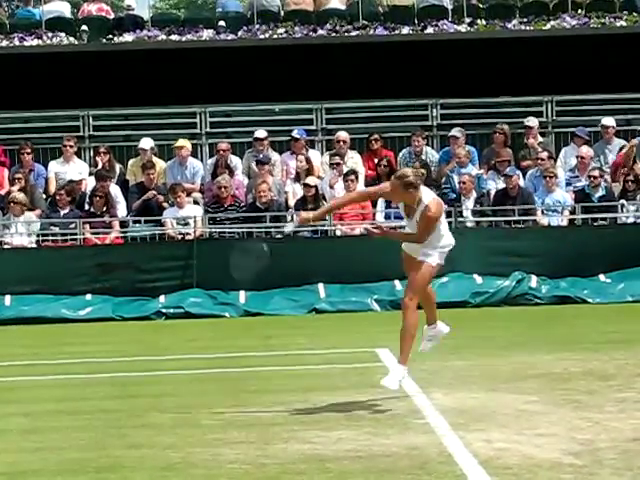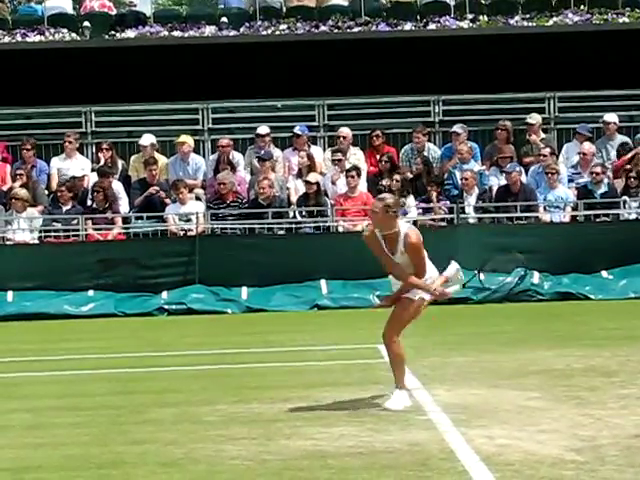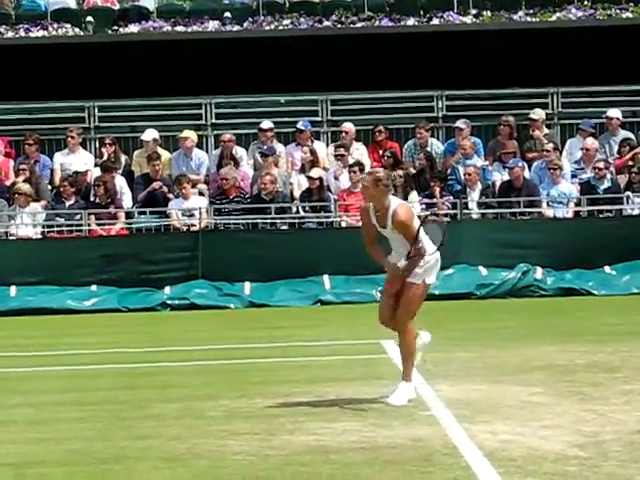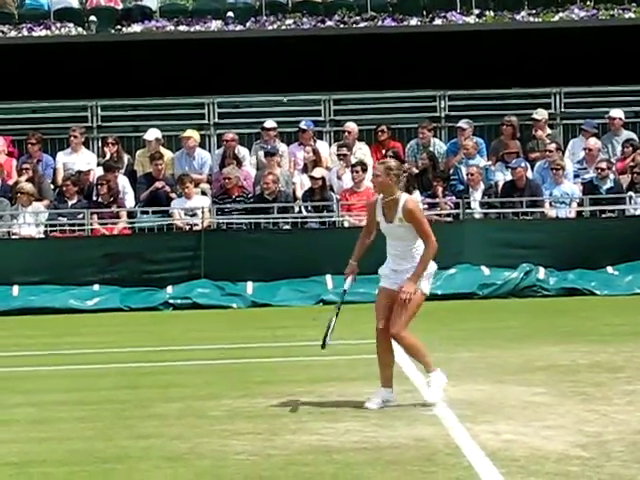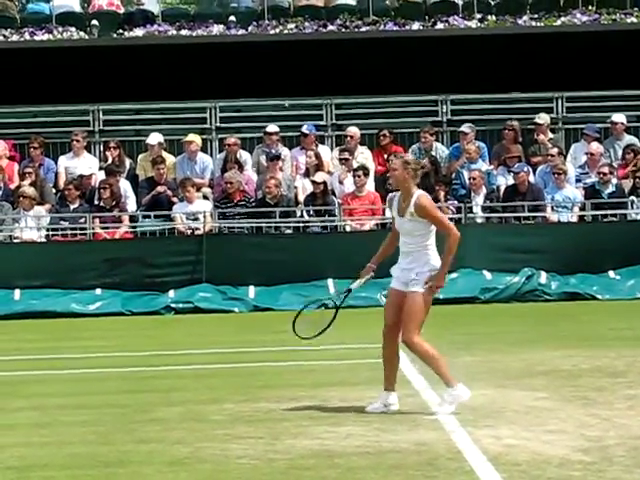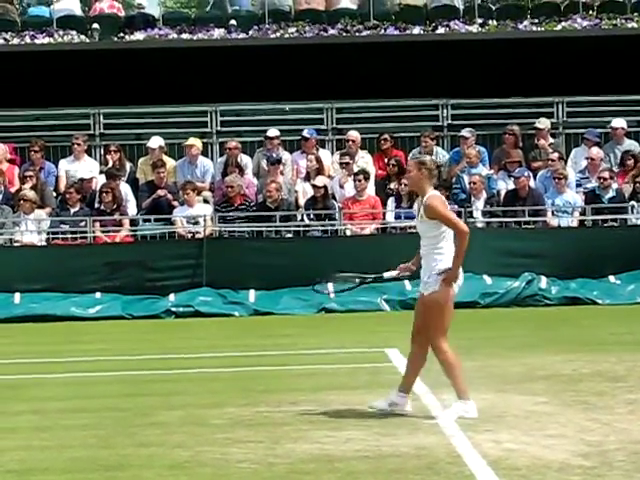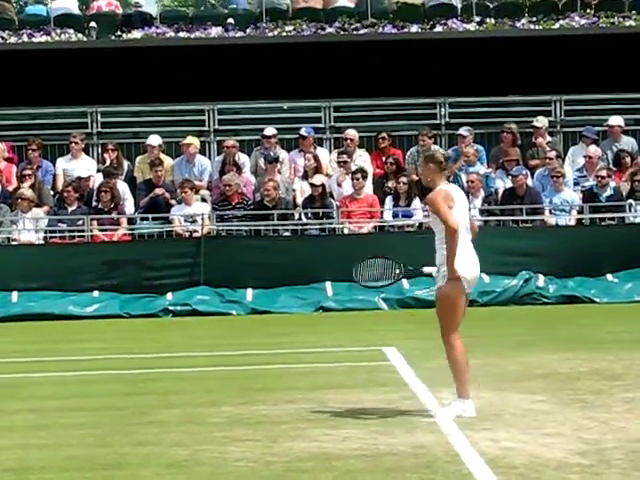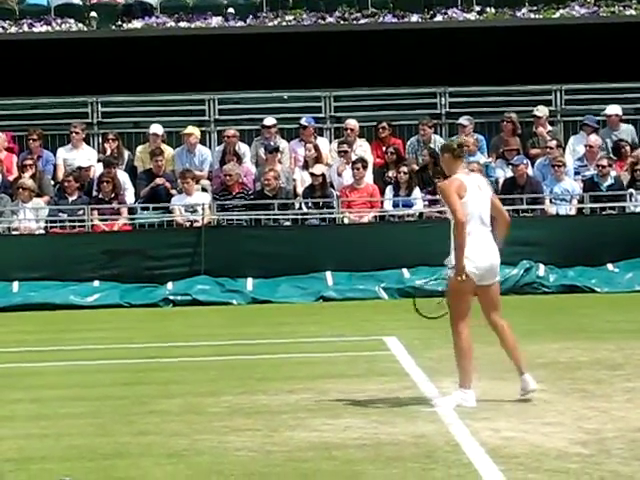
dt=0.2s
person 1, frame 1
left shoulder: (431, 208)
right shoulder: (394, 190)
left elbow: (421, 237)
right elbow: (356, 195)
left wrist: (391, 234)
right wrist: (318, 213)
left hip: (433, 247)
right hip: (412, 242)
left knee: (409, 301)
right knee: (418, 287)
left ankle: (400, 368)
right ankle: (434, 325)
person 1, frame 2
left shoulder: (411, 238)
right shoulder: (371, 235)
left elbow: (420, 274)
right elbow: (395, 270)
left wrist: (395, 296)
right wrist: (427, 286)
left hip: (422, 279)
right hip: (402, 280)
left knee: (390, 336)
left ankle: (401, 391)
right ankle: (448, 276)
person 1, frame 3
left shoulder: (400, 214)
right shoulder: (366, 210)
left elbow: (418, 251)
right elbow: (371, 245)
left wrist: (398, 280)
right wrist: (389, 267)
left hip: (422, 261)
right hip: (399, 262)
left knee: (403, 322)
right knee: (386, 318)
left ankle: (407, 384)
right ankle: (417, 337)
person 1, frame 4
left shoulder: (409, 205)
right shoulder: (374, 204)
left elbow: (431, 244)
right elbow: (368, 233)
left wrist: (413, 281)
right wrist: (354, 261)
left hip: (417, 271)
right hip: (392, 271)
left knee: (397, 332)
right knee: (381, 331)
left ankle: (434, 374)
right ankle: (386, 392)
person 1, frame 5
left shoulder: (422, 201)
right shoulder: (394, 200)
left elbow: (454, 235)
left wrist: (442, 274)
right wrist: (373, 263)
left hip: (424, 275)
right hip: (402, 272)
left knee: (410, 337)
right knee: (389, 334)
left ankle: (455, 388)
right ankle: (389, 395)
person 1, frame 6
left shoulder: (432, 201)
right shoulder: (423, 200)
left elbow: (463, 231)
left wrist: (454, 269)
right wrist: (416, 262)
left hip: (441, 276)
right hip: (431, 274)
left knee: (437, 342)
right knee: (418, 338)
left ankle: (465, 402)
right ankle: (401, 397)
person 1, frame 7
left shoulder: (436, 196)
right shoulder: (454, 191)
left elbow: (452, 228)
right elbow: (473, 228)
left wrist: (451, 266)
left hip: (454, 270)
right hip: (467, 264)
left knee: (450, 336)
right knee: (450, 334)
left ankle: (464, 401)
right ankle: (463, 396)
person 1, frame 8
left shoulder: (449, 185)
right shoulder: (481, 181)
left elbow: (460, 220)
right elbow: (504, 219)
left wrist: (458, 262)
left hip: (469, 259)
right hip: (489, 254)
left knee: (459, 325)
right knee: (496, 319)
left ankle: (465, 391)
right ankle: (525, 377)
